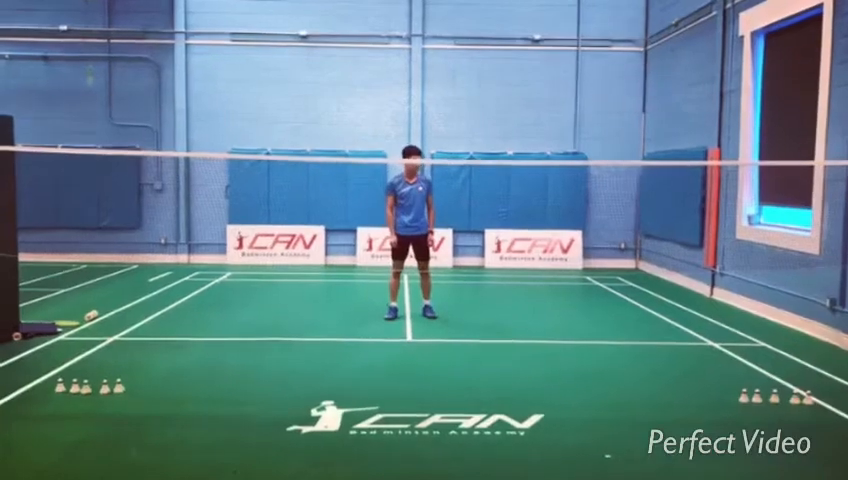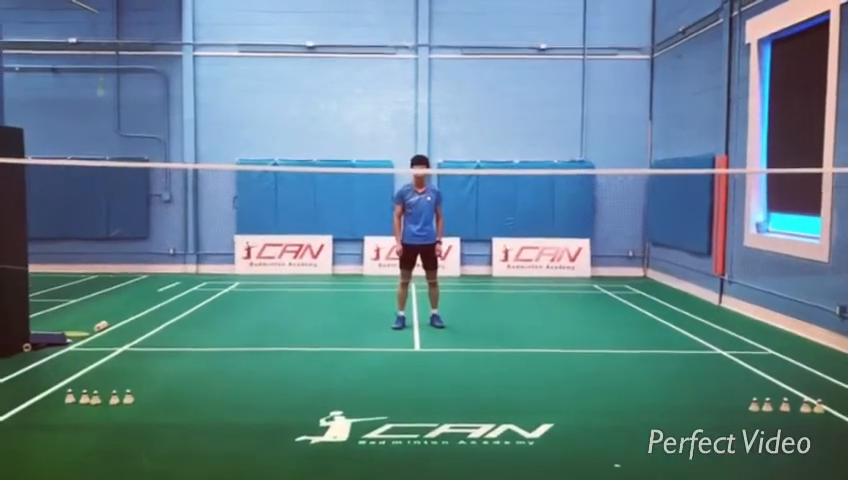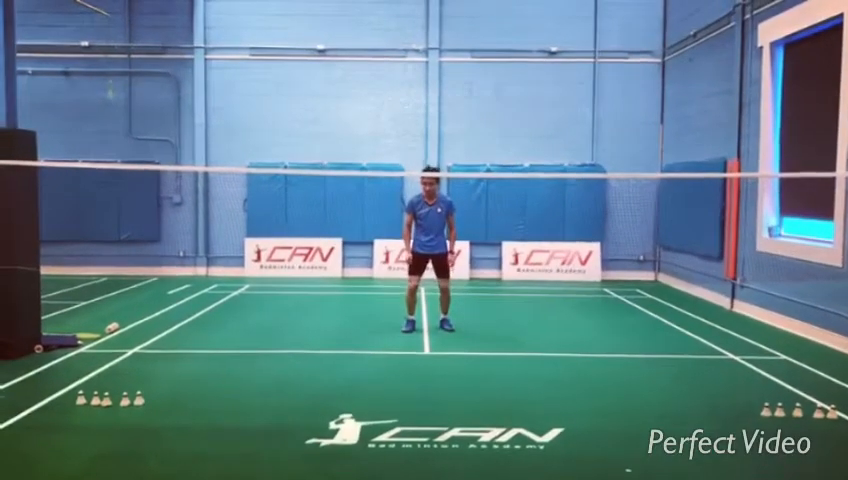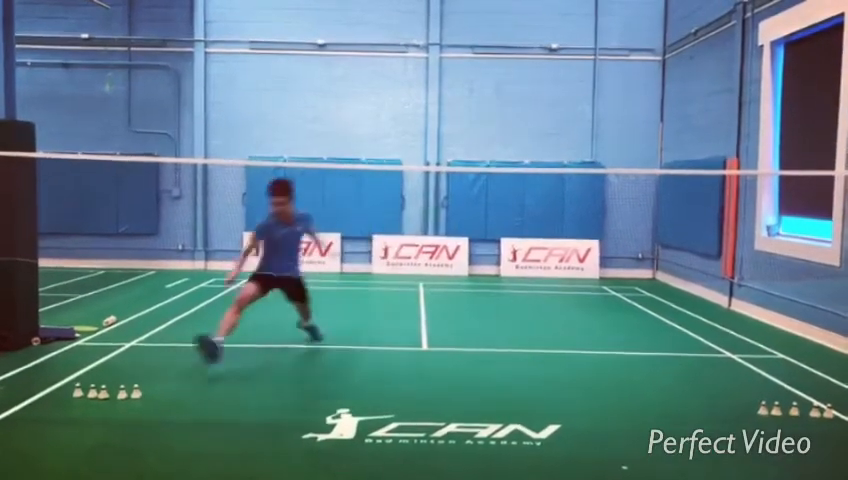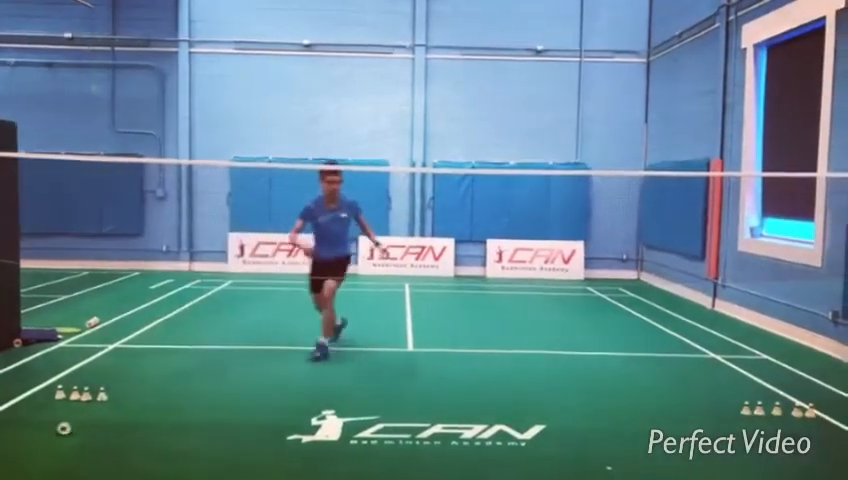
dt=1s
person 1, frame 1
left shoulder: (426, 182)
right shoulder: (394, 183)
left elbow: (430, 208)
right elbow: (390, 209)
left wrist: (431, 231)
right wrist: (392, 233)
left hip: (421, 233)
right hip: (401, 233)
left knee: (424, 270)
right knee: (396, 271)
left ankle: (427, 305)
right ankle: (393, 306)
person 1, frame 2
left shoulder: (435, 192)
right shoulder: (403, 192)
left elbow: (439, 218)
right elbow: (397, 218)
left wrist: (439, 241)
right wrist: (398, 241)
left hip: (429, 242)
right hip: (408, 243)
left knee: (432, 280)
right knee: (404, 280)
left ankle: (435, 314)
right ankle: (401, 315)
person 1, frame 3
left shoulder: (447, 203)
right shoulder: (414, 202)
left elbow: (452, 228)
right elbow: (407, 227)
left wrist: (451, 252)
right wrist: (407, 250)
left hip: (440, 251)
right hip: (418, 250)
left knee: (444, 287)
right knee: (412, 286)
left ankle: (444, 318)
right ankle: (410, 319)
person 1, frame 4
left shoulder: (303, 218)
right shoulder: (266, 225)
right elbow: (248, 249)
left wrist: (317, 241)
right wrist: (236, 269)
left hip: (291, 275)
right hip: (267, 272)
left knee: (305, 311)
right knee: (241, 300)
left ankle: (307, 323)
right ankle: (216, 343)
person 1, frame 5
left shoulder: (351, 205)
right shoulder: (311, 209)
left elbow: (363, 225)
right elbow: (293, 235)
left wrist: (376, 243)
right wrist: (302, 246)
left hip: (341, 258)
right hip: (320, 259)
left knee: (328, 293)
right knee: (321, 305)
left ankle: (323, 343)
right ankle: (337, 323)
